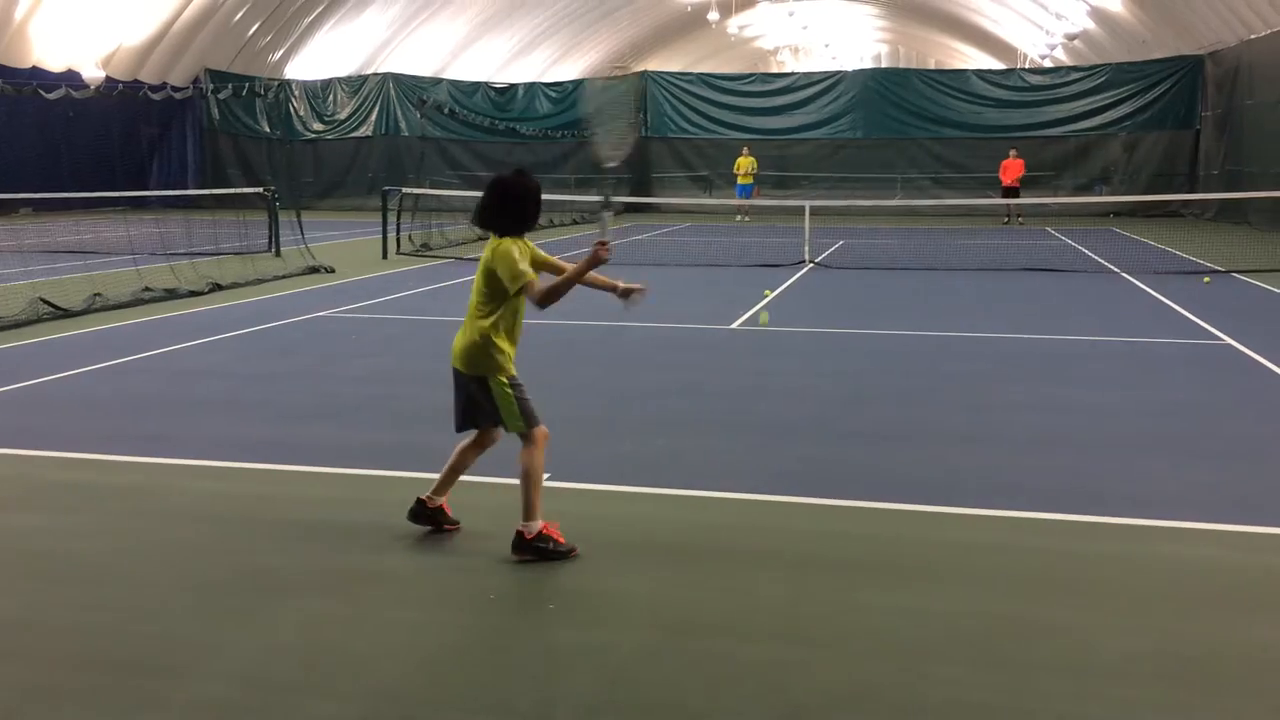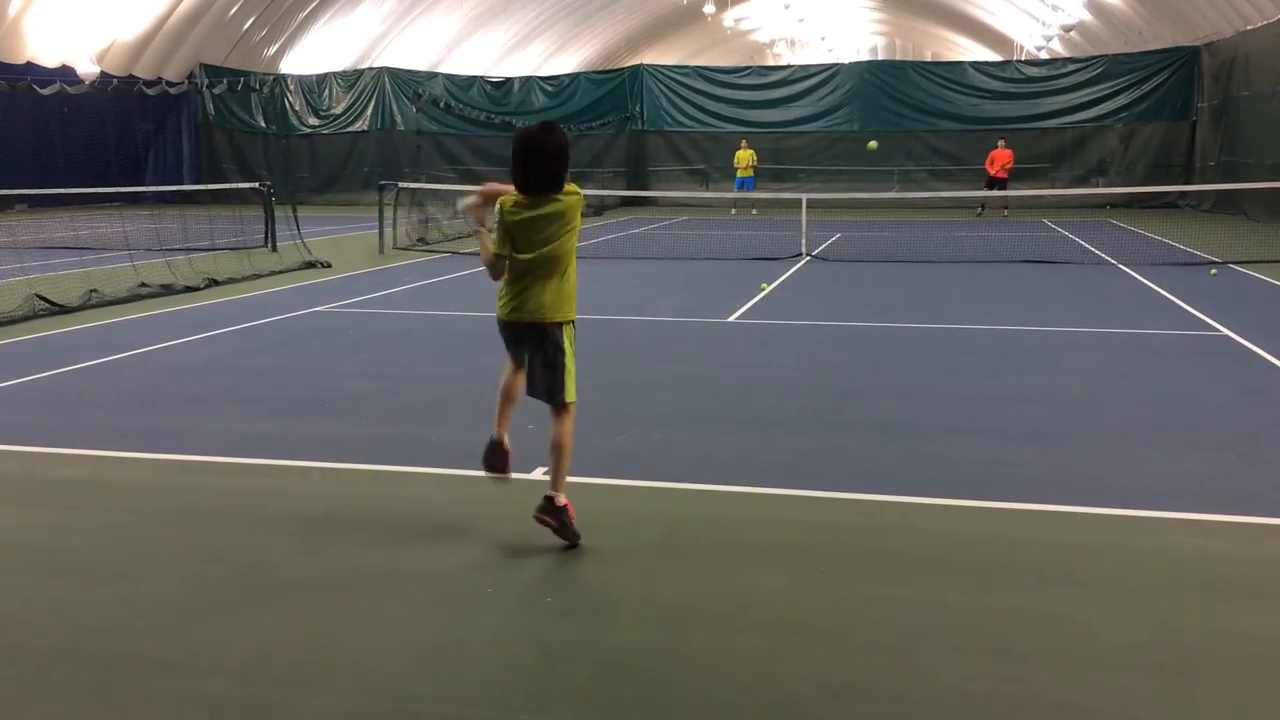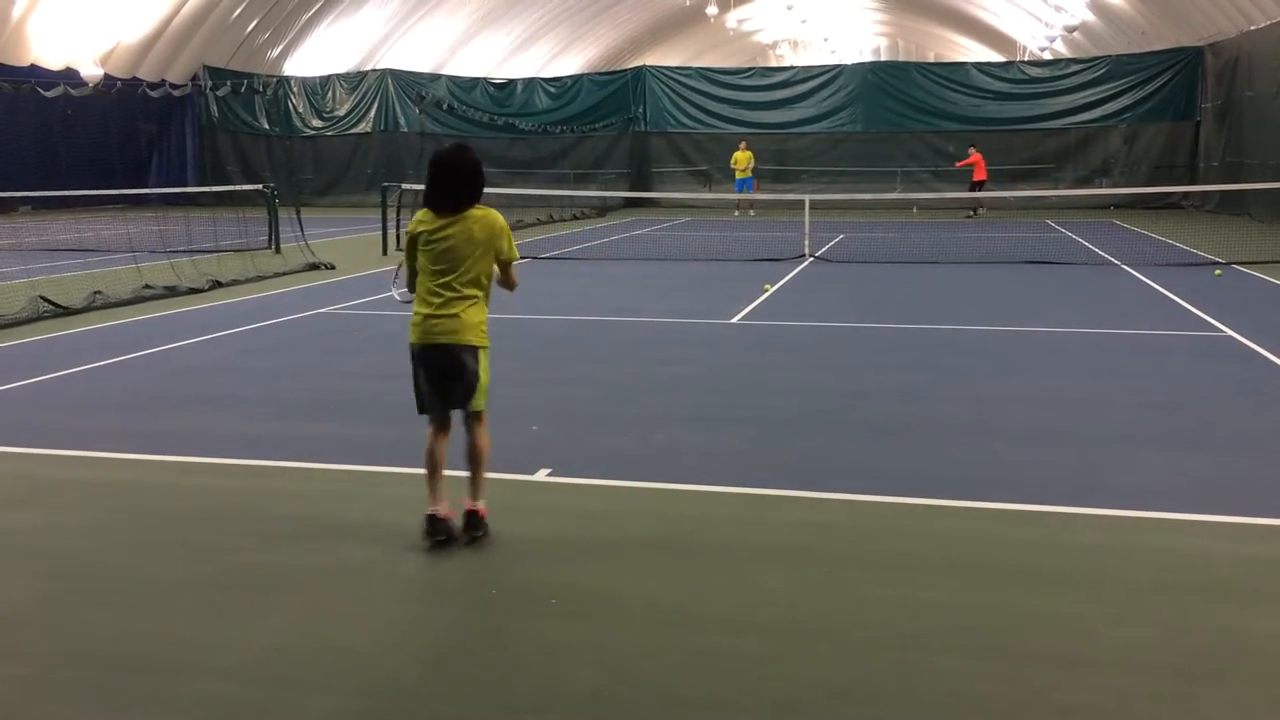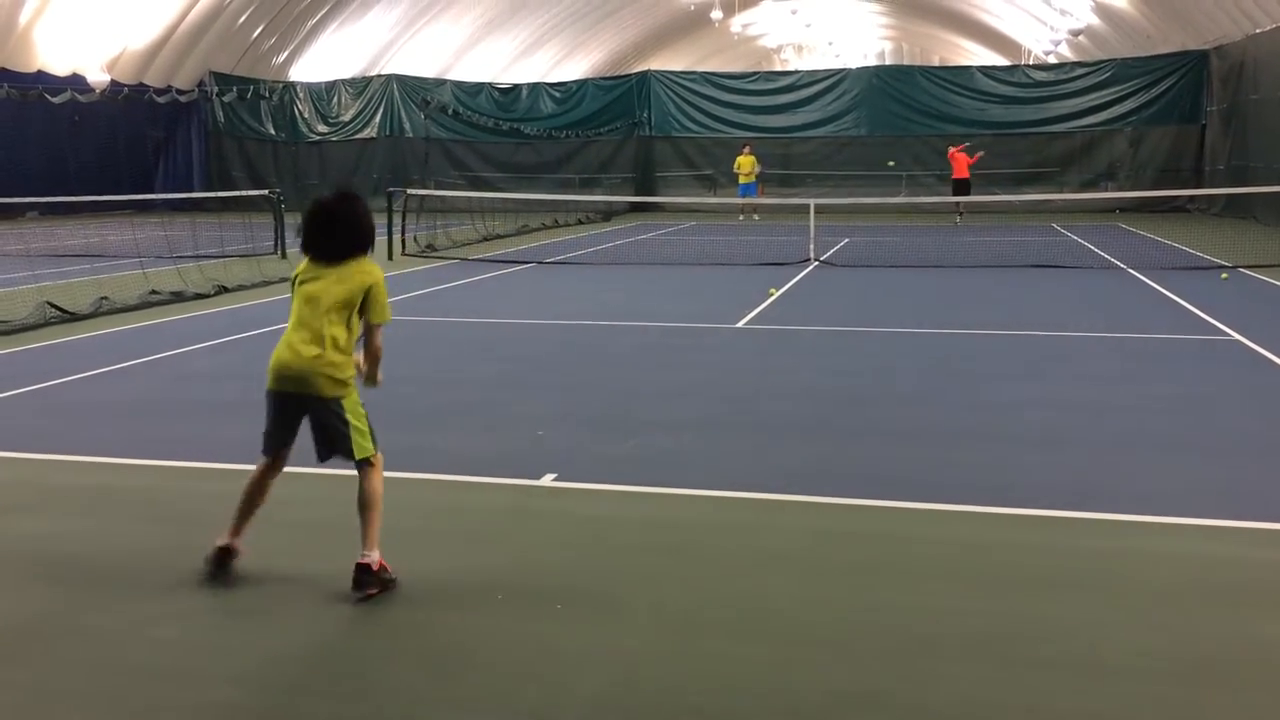
dt=0.7s
person 1, frame 1
left shoulder: (516, 245)
right shoulder: (505, 250)
left elbow: (562, 269)
right elbow: (540, 298)
left wrist: (615, 287)
right wrist: (587, 266)
left hip: (471, 355)
right hip: (487, 358)
left knee: (485, 435)
right knee: (535, 436)
left ankle: (430, 503)
right ankle: (531, 531)
person 1, frame 2
left shoulder: (507, 206)
right shoulder: (572, 200)
left elbow: (496, 271)
left wrist: (485, 237)
right wrist: (499, 192)
left hip: (514, 313)
right hip: (552, 318)
left knee: (516, 366)
right knee: (562, 409)
left ankle: (498, 440)
right ankle: (556, 500)
person 1, frame 3
left shoulder: (420, 224)
right shoulder: (491, 222)
left elbow: (412, 283)
right elbow: (510, 283)
left hip: (425, 335)
right hip: (466, 335)
left knee: (439, 425)
right knee: (475, 420)
left ankle: (436, 513)
right ankle: (475, 509)
person 1, frame 4
left shoulder: (304, 271)
right shoulder: (370, 276)
right elbow: (373, 345)
right wrist: (373, 373)
left hip: (284, 374)
right hip: (327, 382)
left knee: (272, 461)
right knee: (371, 465)
left ankle: (226, 545)
right ankle: (370, 565)
